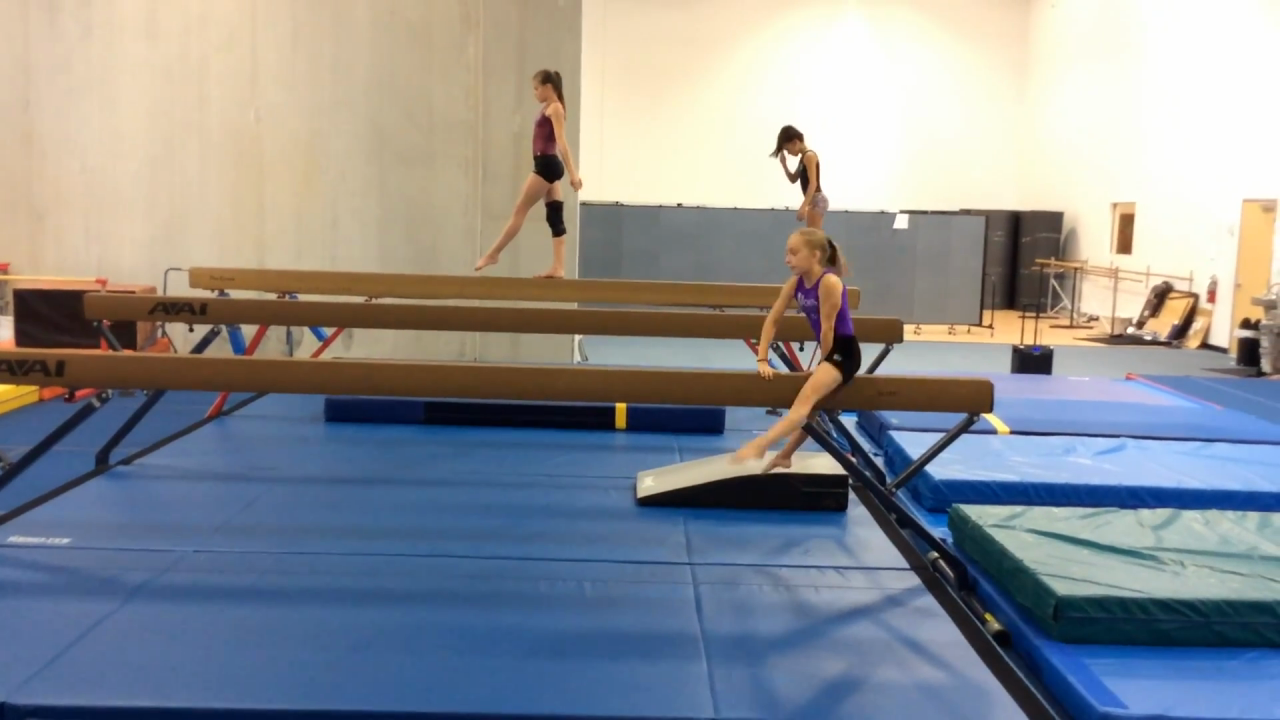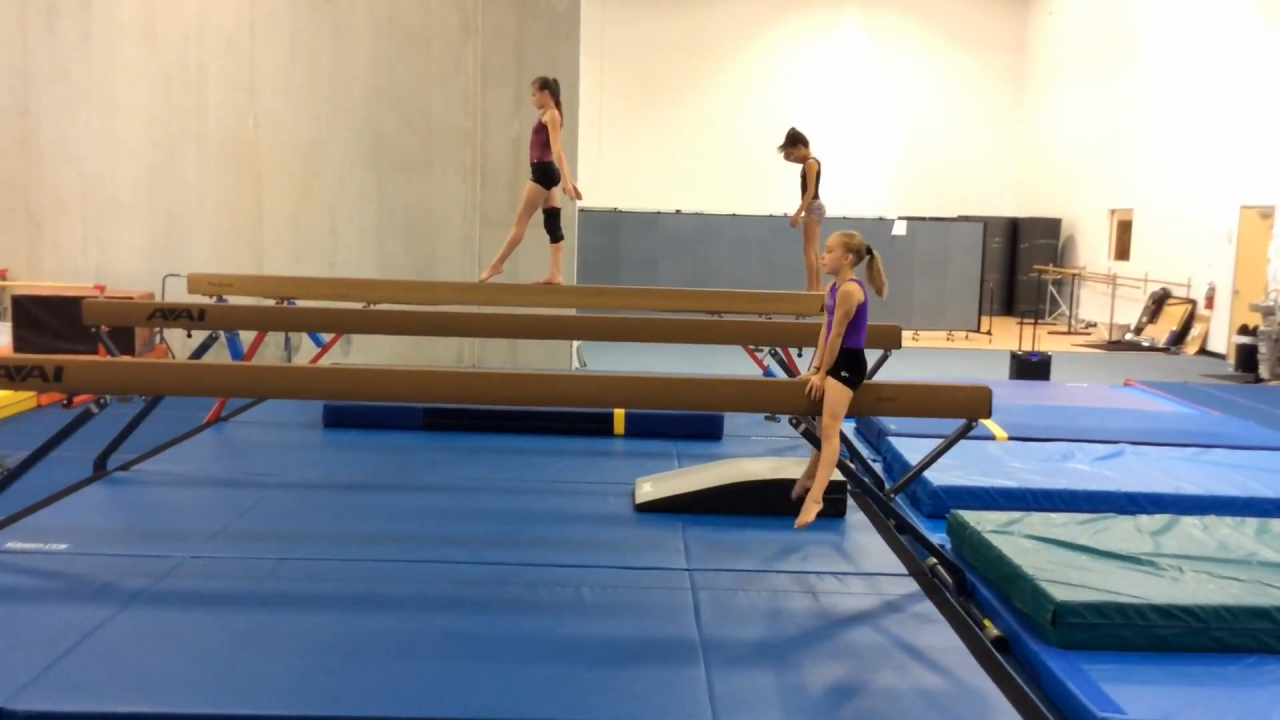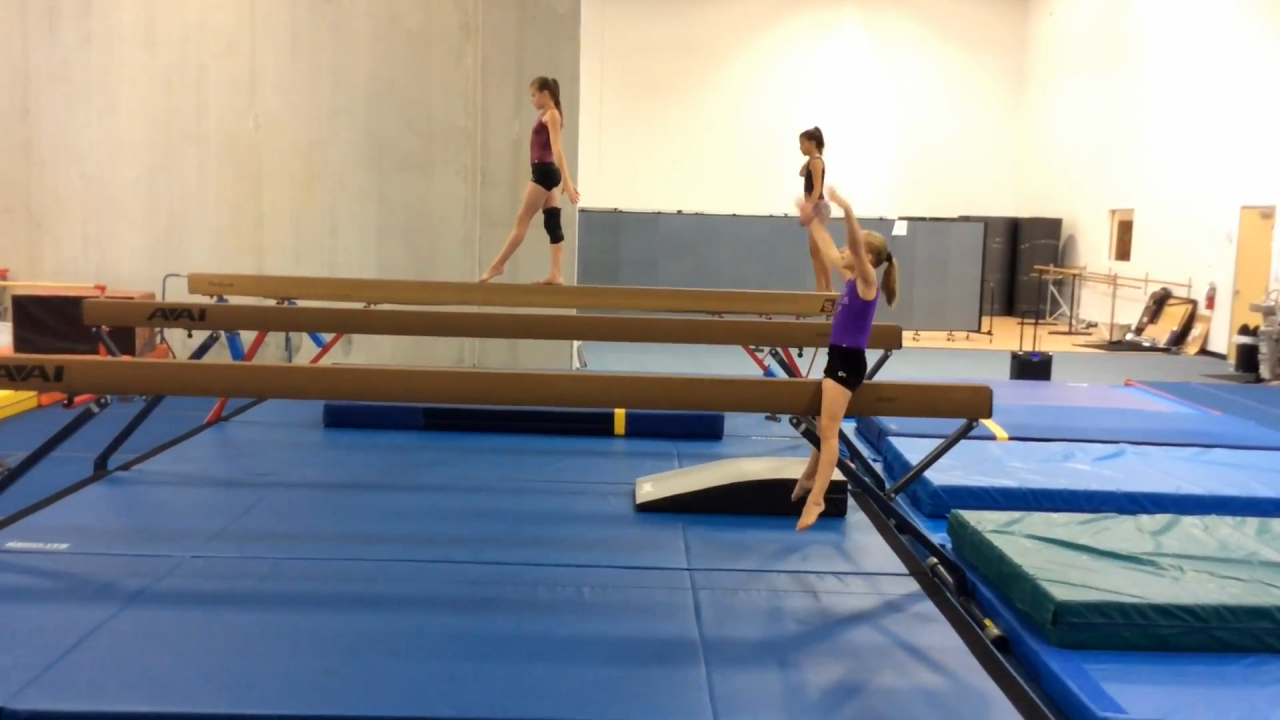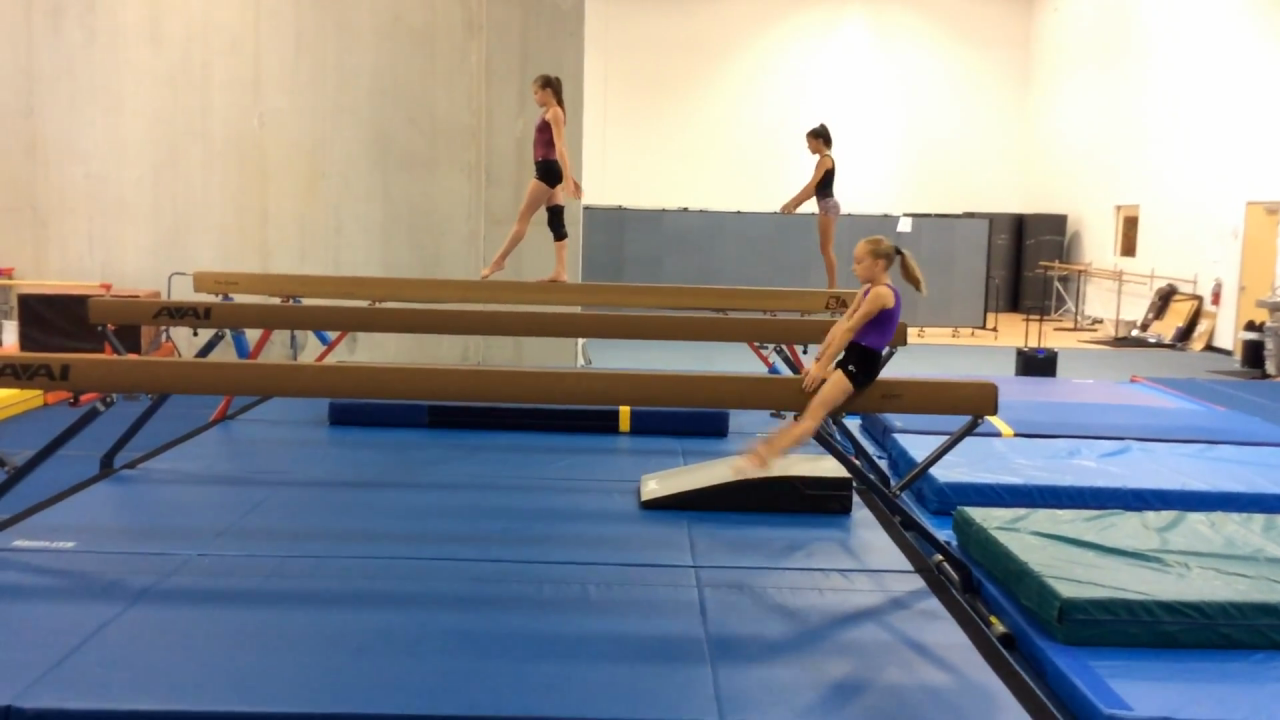
dt=0.7s
person 1, frame 1
left shoulder: (830, 283)
right shoulder: (796, 283)
left elbow: (828, 328)
right elbow: (772, 320)
left wrist: (820, 364)
right wrist: (762, 359)
left hip: (843, 352)
right hip: (828, 353)
left knee: (805, 401)
right knee: (809, 408)
left ankle: (760, 445)
right ankle: (784, 455)
person 1, frame 2
left shoulder: (850, 289)
right shoulder: (834, 287)
left elbow: (837, 335)
left wrist: (821, 373)
right wrist: (815, 368)
left hip: (848, 362)
right hip: (836, 361)
left knee: (830, 427)
right knee: (826, 424)
left ankle: (814, 497)
right ankle: (811, 474)
person 1, frame 3
left shoulder: (866, 279)
right shoulder: (851, 275)
left elbow: (855, 250)
right elbow: (830, 247)
left wrist: (847, 212)
right wrist: (813, 220)
left hip: (848, 361)
right hip: (837, 359)
left knee: (829, 429)
right knee: (825, 424)
left ankle: (816, 498)
right ankle: (810, 477)
person 1, frame 4
left shoulder: (882, 293)
right shoulder: (868, 291)
left elbow: (849, 329)
right elbow: (842, 324)
left wrist: (822, 366)
right wrist: (818, 359)
left hip: (862, 361)
right hip: (854, 357)
left knee: (816, 410)
right knee: (814, 408)
left ankle: (766, 454)
right ankle: (770, 446)
person 2, frame 1
left shoulder: (555, 108)
right shoulder: (547, 109)
left elbow: (561, 142)
right elbow: (558, 143)
left wrist: (572, 173)
right wrist: (571, 172)
left hip: (547, 165)
right hip: (547, 165)
left knee: (520, 210)
right knee: (555, 217)
left ankle: (493, 253)
right ankle: (557, 268)
person 2, frame 2
left shoulder: (551, 115)
right shoulder: (546, 115)
left elbow: (556, 149)
right elbow: (557, 150)
left wrist: (566, 180)
right wrist: (568, 180)
left hip: (543, 171)
right hip: (545, 172)
left knee: (521, 219)
right knee: (552, 224)
left ankle: (497, 264)
right ankle: (555, 273)
person 2, frame 3
left shoulder: (551, 115)
right shoulder: (545, 116)
left elbow: (556, 149)
left wrist: (566, 180)
right wrist: (566, 180)
left hip: (544, 172)
right hip: (545, 172)
left knee: (522, 220)
right knee: (552, 224)
left ankle: (498, 265)
right ankle: (555, 274)
person 2, frame 4
left shoulder: (554, 112)
right shoulder: (549, 113)
left elbow: (560, 146)
right elbow: (559, 147)
left wrist: (568, 177)
right wrist: (568, 177)
left hip: (547, 170)
right hip: (549, 170)
left knee: (523, 217)
right knee: (556, 222)
left ankle: (498, 261)
right ankle: (560, 272)
